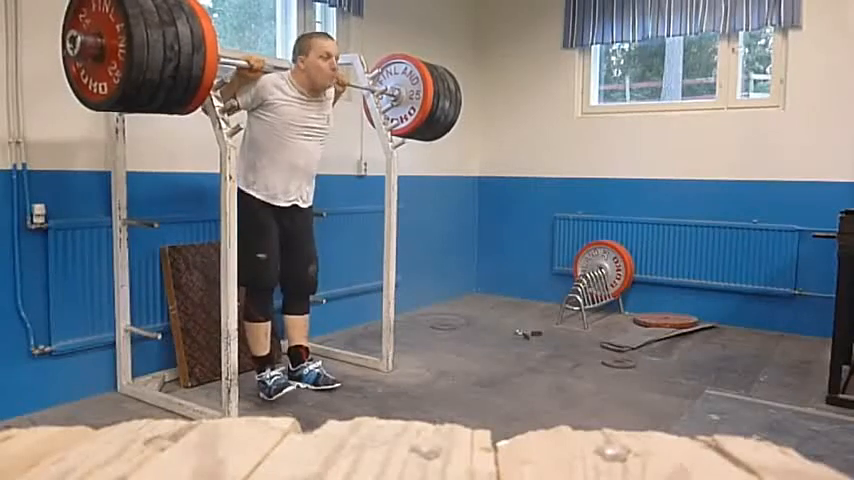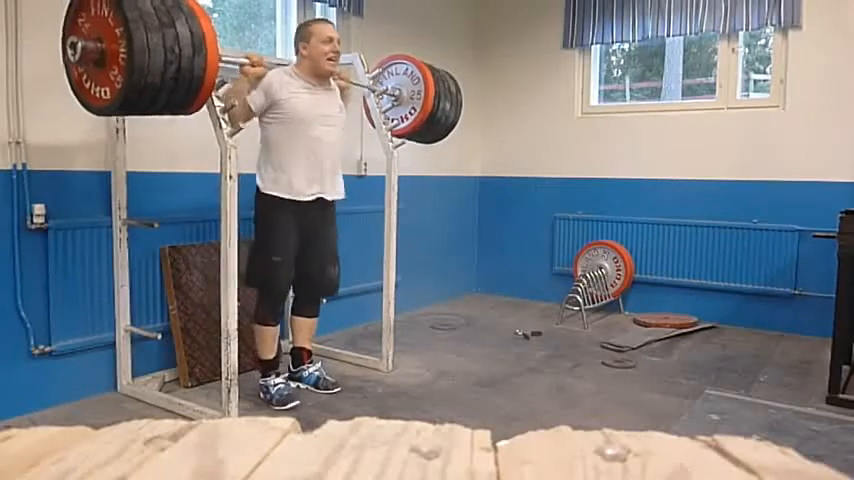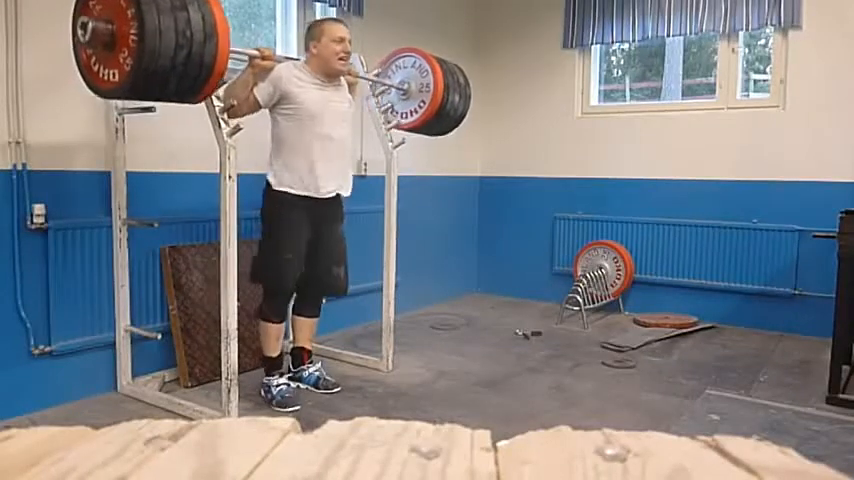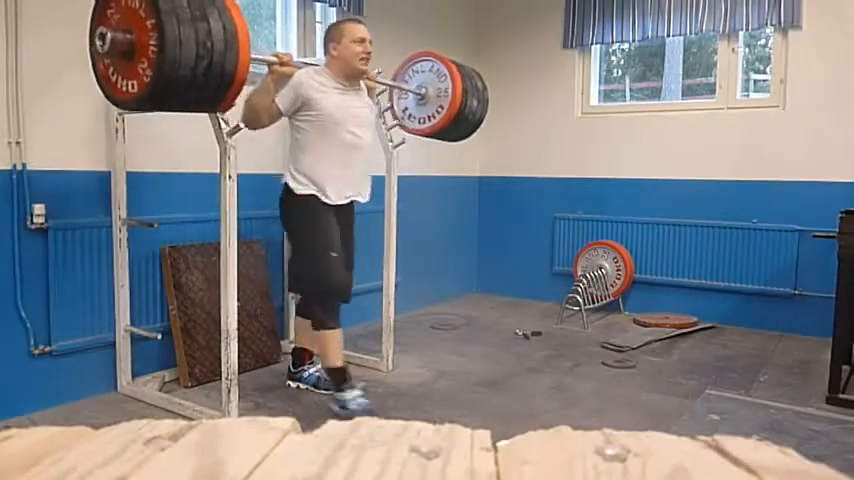
dt=0.3s
person 1, frame 1
left shoulder: (325, 97)
right shoulder: (267, 87)
left wrist: (337, 93)
right wrist: (241, 77)
left hip: (299, 204)
right hip: (260, 202)
left knee: (302, 285)
right knee: (261, 286)
left ankle: (301, 363)
right ankle: (266, 372)
person 1, frame 2
left shoulder: (332, 91)
right shoulder: (275, 83)
right elbow: (227, 118)
left wrist: (343, 92)
right wrist: (246, 78)
left hip: (321, 202)
right hip: (280, 201)
left knee: (315, 286)
right knee: (274, 289)
left ankle: (302, 364)
right ankle: (270, 376)
person 1, frame 3
left shoulder: (344, 86)
right shoulder: (285, 77)
right elbow: (232, 107)
right wrist: (254, 70)
left hip: (329, 199)
right hip: (290, 197)
left knee: (316, 284)
right knee: (280, 285)
left ankle: (302, 363)
right ankle: (273, 376)
person 1, frame 4
left shoulder: (362, 91)
right shoulder: (305, 82)
right elbow: (252, 118)
right wrist: (274, 77)
left hip: (342, 202)
right hip: (308, 201)
left knee: (321, 289)
right knee: (327, 287)
left ankle: (301, 364)
right ankle: (342, 387)
